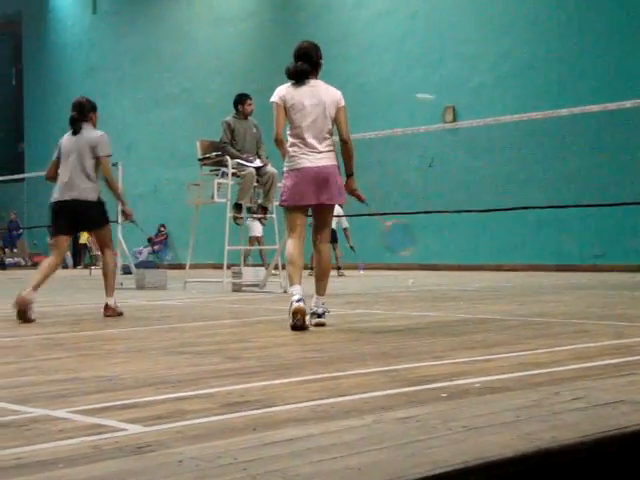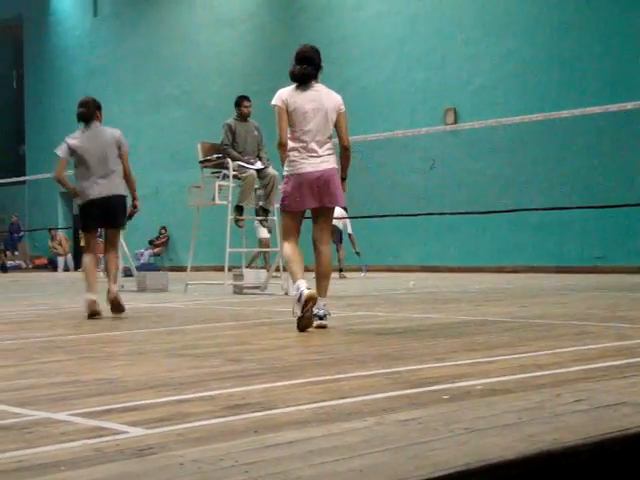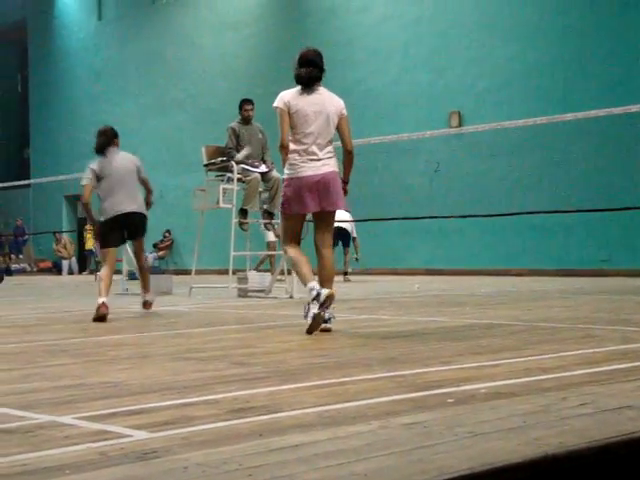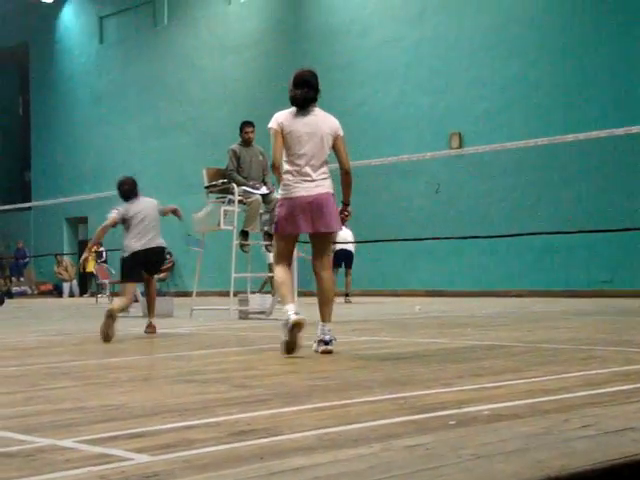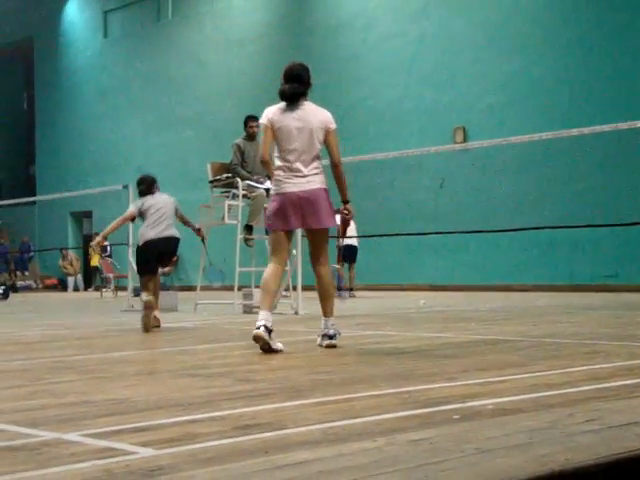
dt=0.2s
person 1, frame 1
left shoulder: (283, 92)
right shoulder: (334, 94)
left elbow: (278, 137)
right elbow: (345, 139)
right wrist: (350, 176)
left hip: (298, 170)
right hip: (327, 169)
left knee: (295, 238)
right knee: (322, 240)
left ankle: (297, 297)
right ankle: (319, 307)
person 1, frame 2
left shoulder: (284, 95)
right shoulder: (334, 98)
left elbow: (282, 141)
right elbow: (345, 145)
right wrist: (343, 178)
left hip: (298, 174)
right hip: (328, 172)
left knee: (290, 240)
right knee: (322, 242)
left ankle: (302, 289)
right ankle: (321, 309)
person 1, frame 3
left shoulder: (286, 98)
right shoulder: (336, 102)
left elbow: (284, 143)
right elbow: (349, 148)
right wrist: (345, 181)
left hip: (298, 178)
right hip: (328, 176)
left knee: (291, 243)
right knee: (324, 245)
left ankle: (316, 290)
right ankle: (324, 313)
person 1, frame 4
left shoulder: (281, 119)
right shoulder: (331, 122)
left elbow: (276, 162)
right elbow: (346, 168)
right wrist: (346, 203)
left hip: (291, 198)
right hip: (323, 197)
left knee: (282, 263)
right knee: (323, 267)
left ankle: (292, 313)
right ankle: (325, 335)
person 1, frame 5
left shoulder: (271, 114)
right shoulder: (323, 116)
left elbow: (264, 158)
right elbow: (336, 162)
right wrist: (345, 200)
left hip: (283, 195)
right hip: (315, 192)
left knee: (276, 261)
right knee: (321, 263)
left ankle: (263, 322)
right ankle: (329, 329)
person 2, frame 1
left shoulder: (64, 139)
right shoulder: (99, 137)
left elbow: (49, 175)
right elbow: (106, 174)
right wrist: (123, 203)
left hip: (61, 200)
right hip: (88, 199)
left knee: (56, 255)
right knee: (107, 249)
left ankle: (28, 295)
right ankle: (110, 303)
person 2, frame 2
left shoulder: (71, 141)
right shoulder: (115, 134)
left elbow: (59, 175)
right elbow: (127, 171)
left wrist: (76, 192)
right wrist: (135, 198)
left hip: (89, 199)
right hip: (115, 196)
left knee: (90, 251)
right knee: (111, 248)
left ankle: (92, 298)
right ankle: (113, 290)
person 2, frame 3
left shoulder: (94, 167)
right shoulder: (132, 159)
left elbow: (85, 199)
right elbow: (148, 187)
left wrist: (94, 222)
right wrist: (149, 198)
left hip: (110, 216)
right hip: (136, 212)
left knee: (108, 264)
right knee: (139, 253)
left ankle: (103, 302)
right ankle: (147, 296)
person 2, frame 4
left shoulder: (123, 210)
right shoulder: (152, 203)
left elbow: (106, 226)
right elbow: (164, 211)
left wrist: (88, 249)
right wrist: (174, 210)
left hip: (133, 252)
right hip: (157, 249)
left knee: (127, 298)
right knee: (148, 280)
left ankle: (113, 311)
right ankle: (151, 322)
person 2, frame 5
left shoulder: (140, 203)
right shoulder: (170, 199)
left elbow: (124, 219)
right elbow: (182, 218)
left wrist: (101, 236)
right wrist: (195, 228)
left hip: (148, 242)
right hip: (171, 240)
left knee: (147, 288)
right knee: (153, 273)
left ankle: (149, 303)
right ankle: (154, 315)
person 3, frame 1
left shoulder: (253, 123)
right shoulder: (229, 122)
left elbow: (260, 144)
right elbow: (225, 146)
left wrist: (262, 157)
right wrist: (241, 156)
left hip: (254, 160)
right hip: (236, 160)
left knee: (272, 173)
right knee: (250, 172)
left ankle: (264, 206)
right ankle: (239, 205)
person 3, frame 2
left shoulder: (254, 125)
right shoulder: (230, 124)
left elbow: (261, 146)
right elbow: (226, 148)
left wrist: (263, 159)
right wrist: (242, 158)
left hip: (255, 163)
right hip: (237, 162)
left knee: (273, 175)
right knee: (251, 174)
left ankle: (264, 208)
right ankle: (239, 208)
person 3, frame 3
left shoulder: (259, 128)
right shoulder: (234, 128)
left elbow: (265, 149)
right elbow: (230, 151)
left wrist: (268, 162)
right wrist: (247, 162)
left hip: (259, 166)
right hip: (241, 165)
left knee: (277, 178)
right knee: (255, 177)
left ankle: (269, 212)
right ankle: (244, 211)
person 3, frame 4
left shoulder: (260, 150)
right shoulder: (234, 150)
left elbow: (266, 172)
right elbow: (230, 173)
left wrist: (268, 184)
right wrist: (247, 183)
left hip: (260, 188)
right hip: (242, 187)
left knee: (276, 199)
right knee: (256, 199)
left ankle: (269, 233)
right ankle: (245, 233)
person 3, frame 5
right shoulder: (239, 144)
right elbow: (235, 167)
right wrist: (251, 178)
left hip: (263, 182)
right hip: (246, 181)
right knee: (260, 193)
right ankle: (249, 227)
